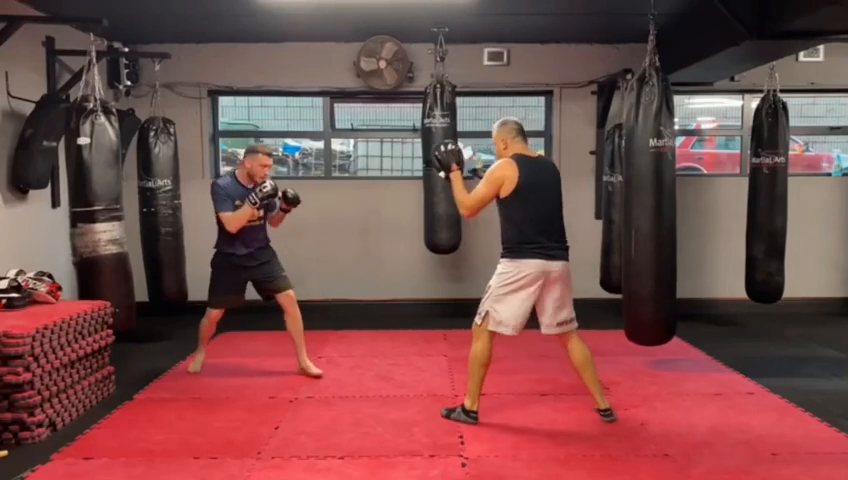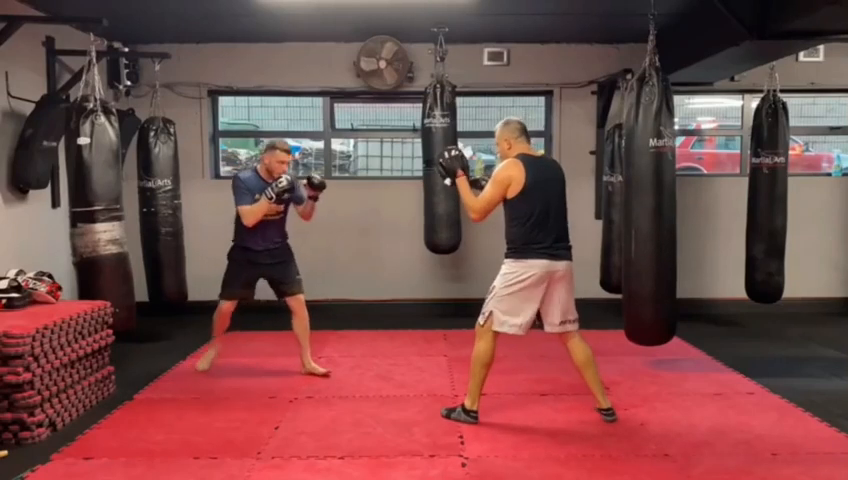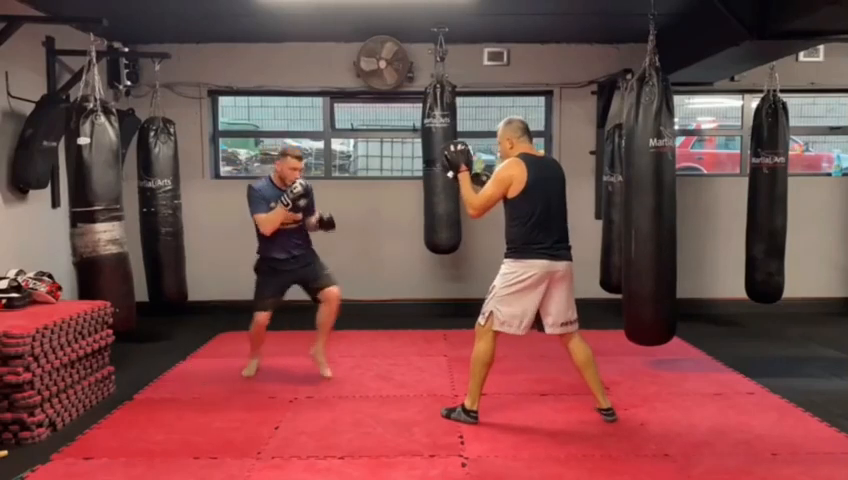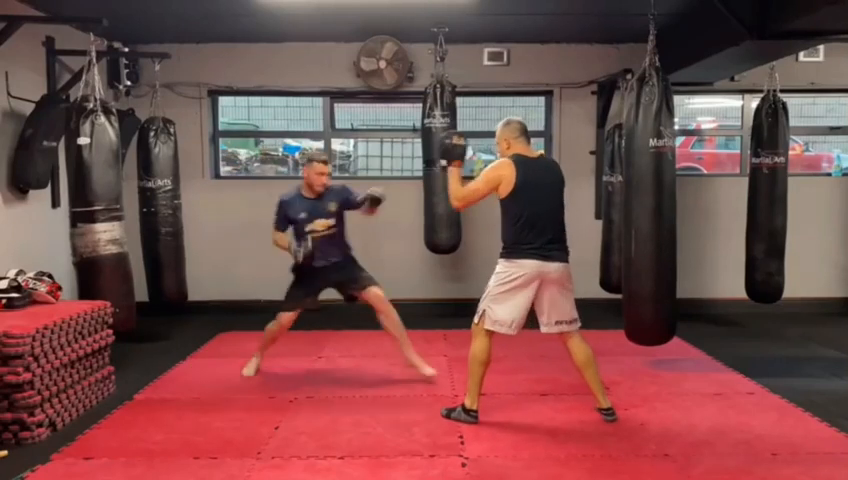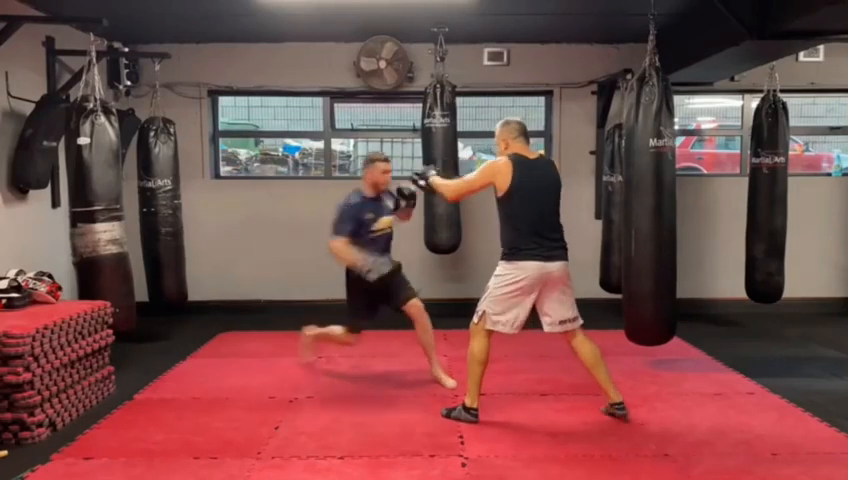
dt=0.2s
person 1, frame 1
left shoulder: (504, 168)
right shoulder: (550, 167)
left elbow: (467, 209)
left wrist: (453, 171)
right wrist: (489, 184)
left hip: (520, 263)
right hip: (556, 262)
left knee: (482, 330)
right knee: (569, 335)
left ankle: (469, 407)
right ankle: (603, 405)
person 1, frame 2
left shoulder: (510, 169)
right shoulder: (554, 167)
left elbow: (476, 213)
left wrist: (459, 176)
right wrist: (489, 184)
left hip: (525, 264)
right hip: (560, 262)
left knee: (485, 330)
right knee: (570, 333)
left ankle: (470, 407)
right ankle: (605, 405)
person 1, frame 3
left shoulder: (511, 168)
right shoulder: (554, 167)
left elbow: (474, 209)
left wrist: (462, 170)
right wrist: (489, 181)
left hip: (524, 263)
right hip: (559, 262)
left knee: (486, 330)
right knee: (570, 334)
left ankle: (470, 407)
right ankle: (605, 404)
person 1, frame 4
left shoulder: (503, 168)
right shoulder: (552, 167)
left elbow: (459, 201)
left wrist: (454, 162)
left hip: (518, 264)
right hip: (556, 263)
left knee: (482, 330)
right knee: (571, 334)
left ankle: (469, 407)
right ankle: (605, 405)
person 1, frame 5
left shoulder: (500, 167)
right shoulder: (550, 167)
left elbow: (452, 192)
left wrist: (430, 178)
left hip: (519, 265)
right hip: (556, 262)
left knee: (481, 330)
right knee: (575, 333)
left ankle: (470, 406)
right ankle: (615, 400)
person 2, frame 1
left shoulder: (266, 185)
right shoulder: (222, 186)
left elbow: (274, 222)
right elbow: (231, 225)
left wrist: (284, 207)
right wrist: (255, 199)
left hip: (261, 255)
right hip: (230, 259)
left knee: (289, 300)
right knee: (214, 313)
left ankle: (303, 361)
right ankle: (201, 353)
person 2, frame 2
left shoulder: (288, 181)
right shoulder: (243, 180)
left elbow: (306, 215)
right elbow: (248, 219)
left wrist: (312, 196)
right wrist: (272, 193)
left hip: (278, 252)
right hip: (246, 254)
left knee: (298, 302)
right knee: (226, 306)
left ankle: (306, 361)
right ankle: (214, 348)
person 2, frame 3
left shoulder: (305, 189)
right shoulder: (258, 190)
right elbow: (265, 228)
left wrist: (320, 222)
right wrist: (287, 199)
left hip: (304, 257)
right hip: (273, 263)
left knee: (333, 295)
right knee: (261, 319)
left ankle: (319, 350)
right ankle: (254, 358)
person 2, frame 4
left shoulder: (338, 192)
right shoulder: (288, 203)
left elbow: (366, 209)
right elbow: (278, 236)
left wrist: (371, 202)
right wrist: (294, 248)
left hip: (342, 263)
right hip: (310, 269)
left knee: (379, 299)
right knee: (285, 320)
left ankle: (412, 357)
right ankle: (257, 356)
person 2, frame 5
left shoulder: (384, 196)
right shoulder: (352, 205)
left elbow: (404, 217)
right elbow: (336, 247)
left wrist: (407, 202)
right wrist: (367, 265)
left hip: (385, 269)
right hip: (362, 275)
left knee: (417, 311)
right knee: (350, 336)
left ankle: (436, 369)
right ankle: (314, 334)
